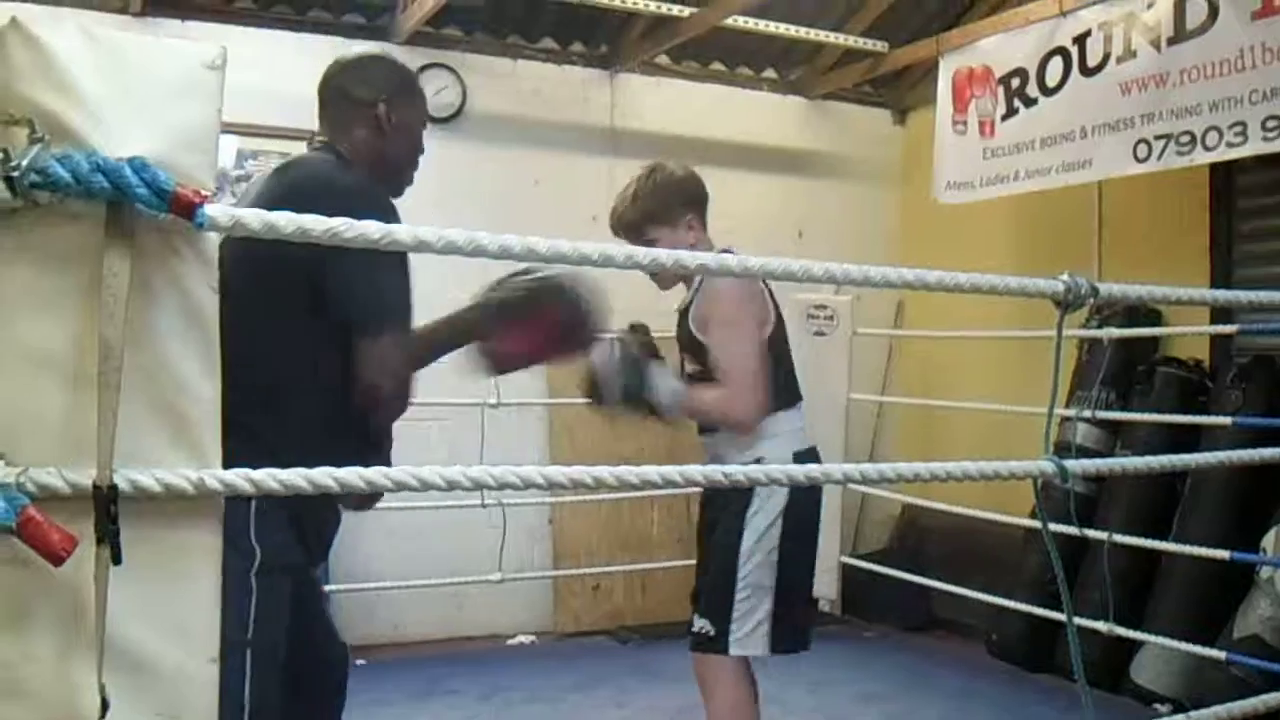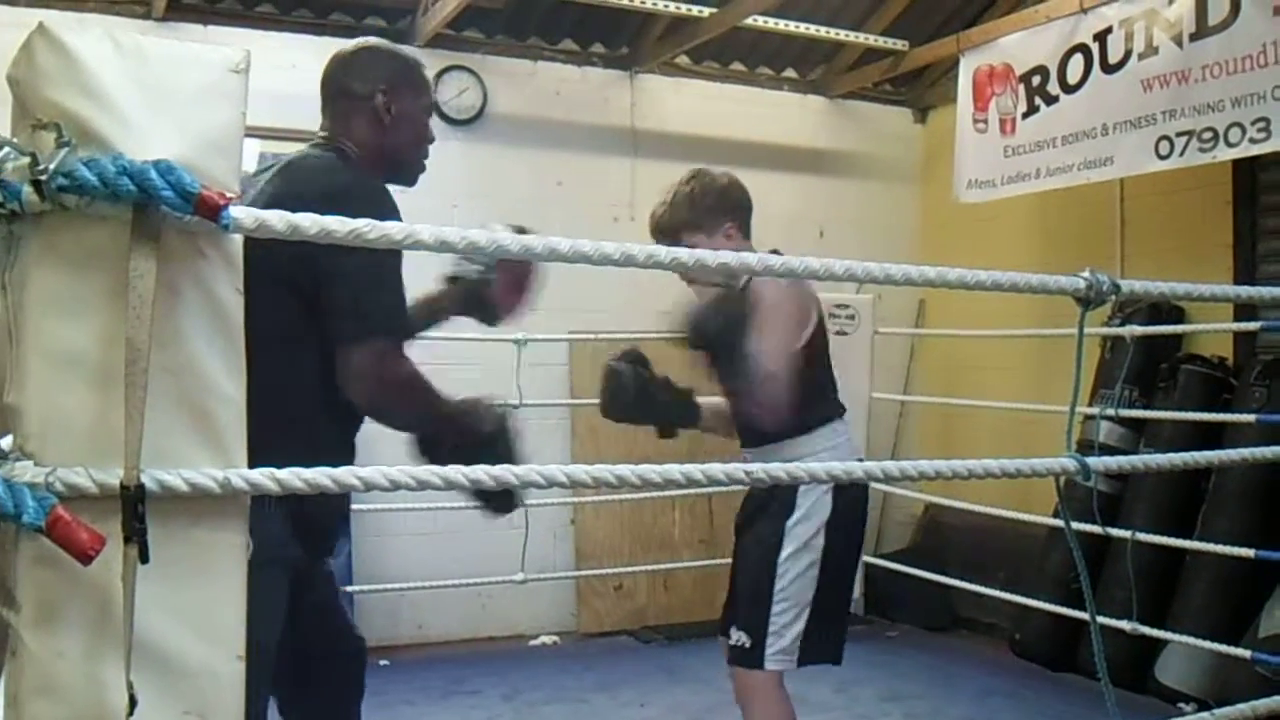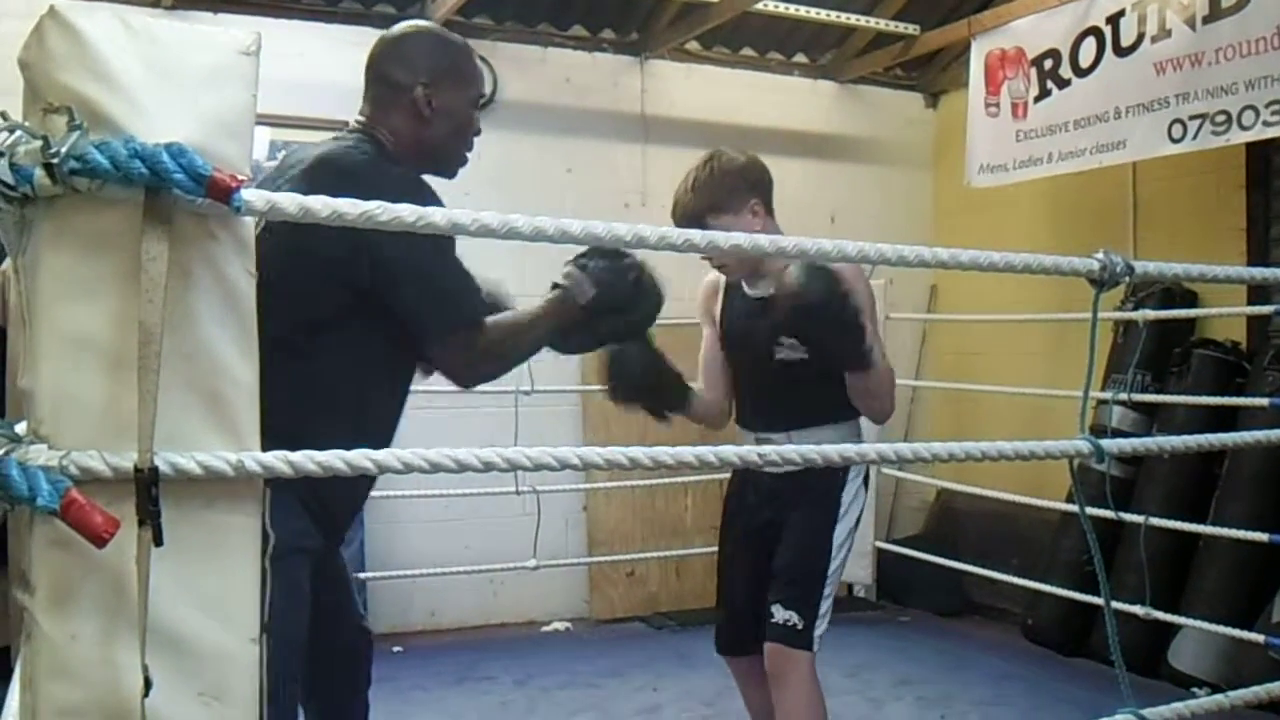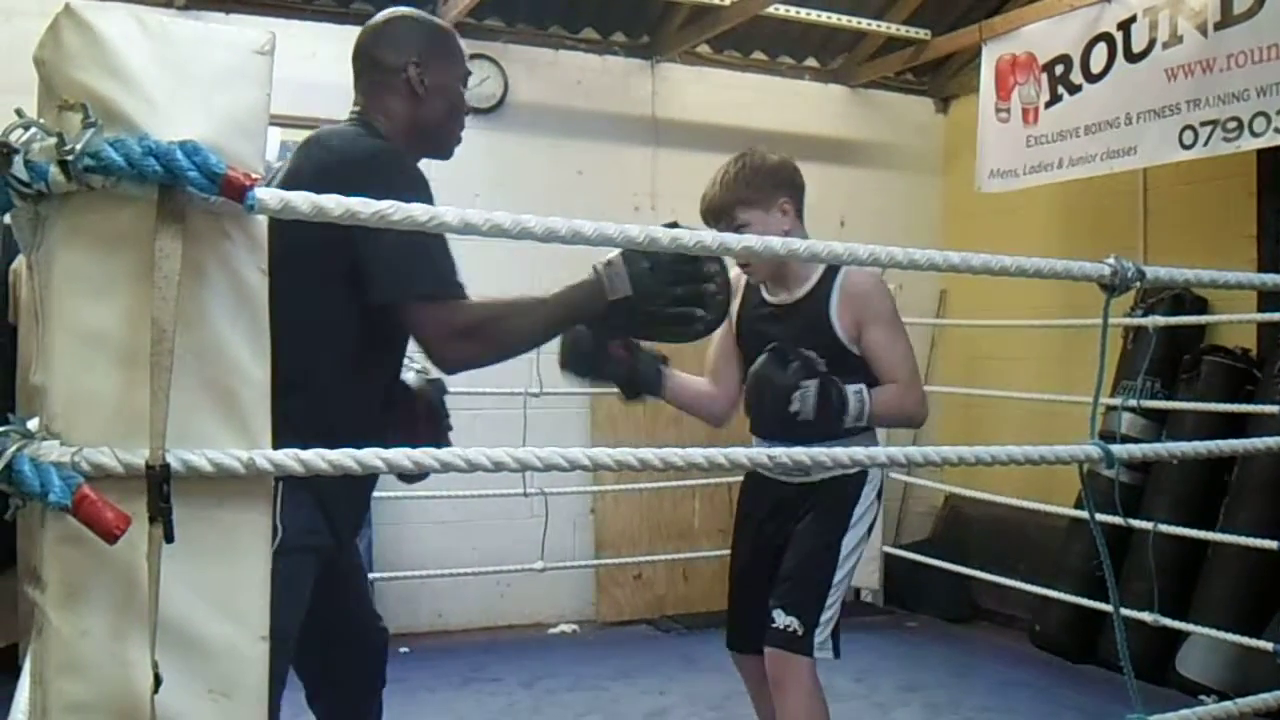
dt=1s
person 1, frame 1
left shoulder: (284, 189)
right shoulder: (348, 203)
right elbow: (383, 379)
left wrist: (468, 321)
right wrist: (368, 453)
left hip: (250, 496)
right hip: (240, 500)
person 1, frame 2
left shoulder: (293, 184)
right shoulder: (353, 198)
right elbow: (372, 378)
left wrist: (456, 299)
right wrist: (463, 424)
left hip: (274, 496)
right hip: (246, 496)
person 1, frame 3
left shoulder: (312, 172)
right shoulder: (386, 192)
right elbow: (472, 353)
right wrist: (574, 301)
left hip: (289, 479)
right hip: (257, 487)
left knee: (340, 664)
person 1, frame 4
left shoulder: (344, 162)
right shoulder: (375, 173)
right elbow: (451, 337)
left wrist: (390, 394)
right wrist: (601, 292)
left hip: (309, 477)
right hip: (275, 483)
left knee: (356, 656)
person 2, frame 1
left shoulder: (724, 288)
right shoulder: (705, 289)
left elbow: (743, 406)
left wrist: (646, 383)
right wrist: (650, 378)
left hip: (767, 478)
left knee: (717, 655)
right knee: (722, 646)
person 2, frame 2
left shoulder: (774, 289)
right shoulder: (732, 299)
left elbow: (773, 411)
left wrist: (732, 348)
right wrist: (672, 406)
left hip: (814, 486)
right hip: (780, 485)
left knee: (757, 665)
right knee: (743, 656)
person 2, frame 3
left shoulder: (834, 279)
right shoulder: (718, 288)
left elbow: (880, 407)
right elbow: (717, 406)
left wrist: (850, 347)
right wrist: (661, 387)
left hip: (825, 477)
right hip: (755, 478)
left knee: (786, 651)
right knee: (739, 648)
person 2, frame 4
left shoulder: (856, 287)
right shoulder: (741, 290)
left elbow: (911, 404)
right elbow: (717, 403)
left wrist: (833, 402)
right wrist: (641, 369)
left hip: (839, 484)
right hip: (770, 483)
left knee: (787, 655)
right knee: (749, 648)
